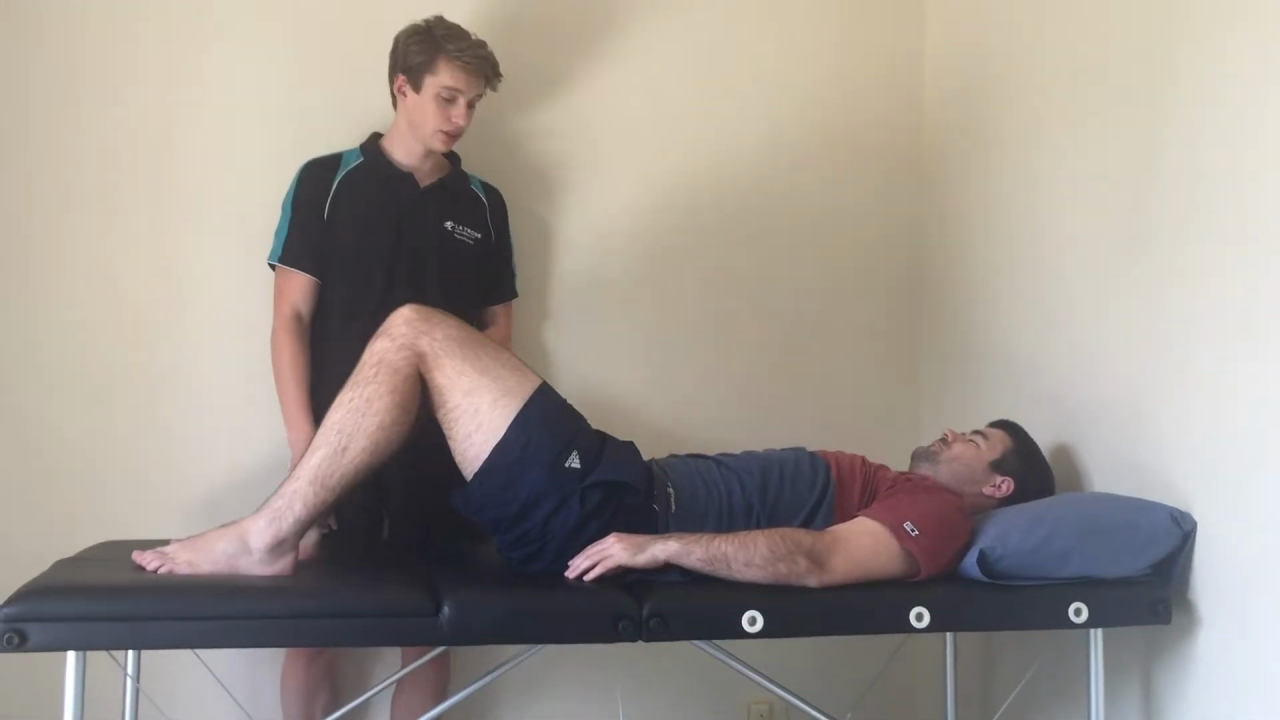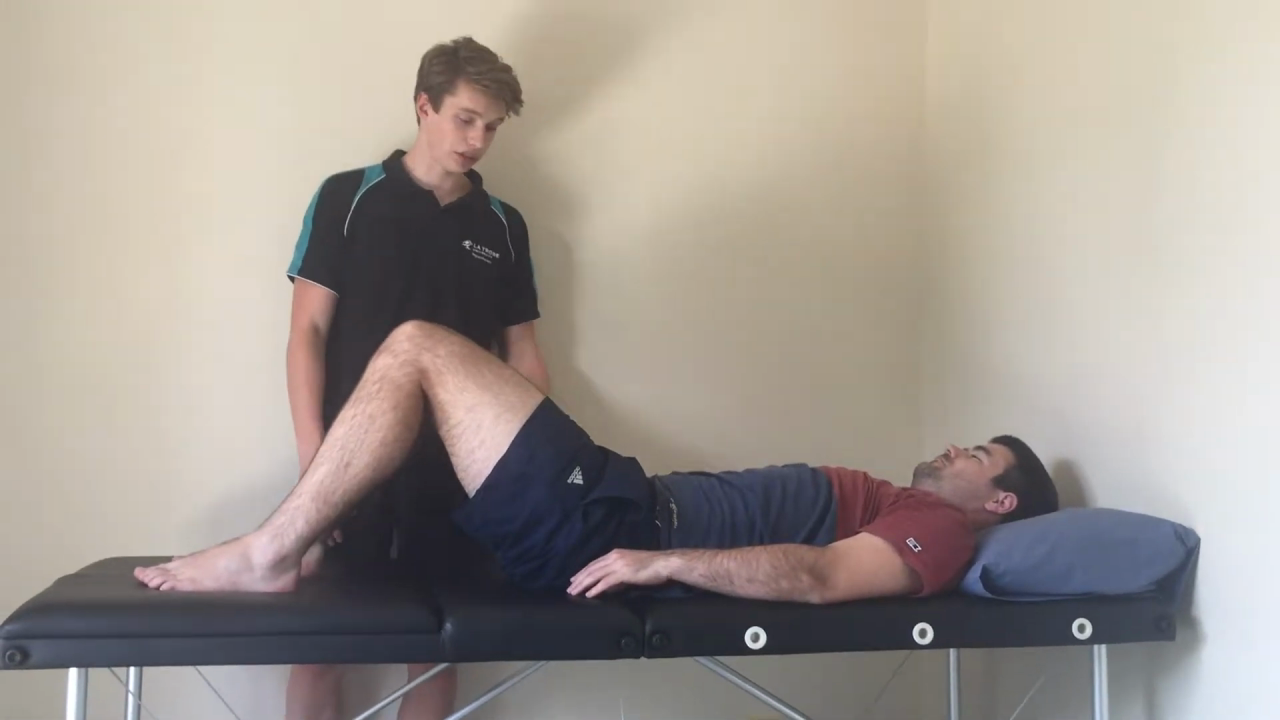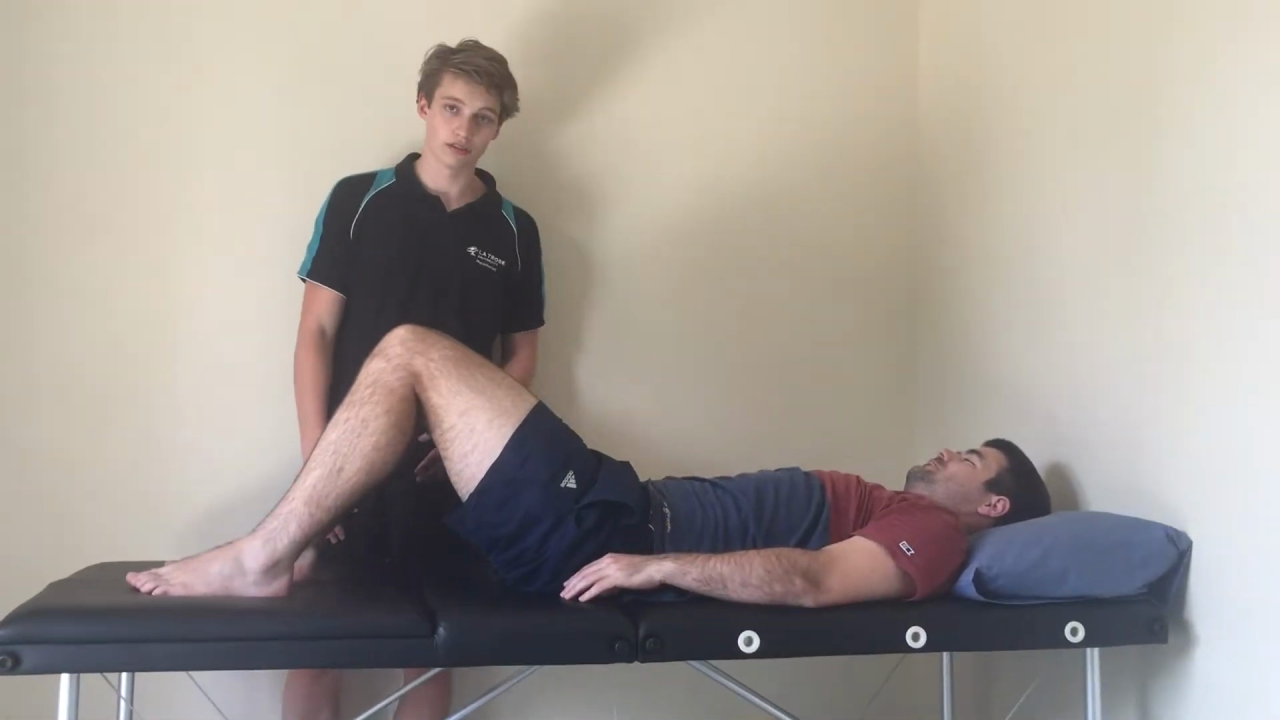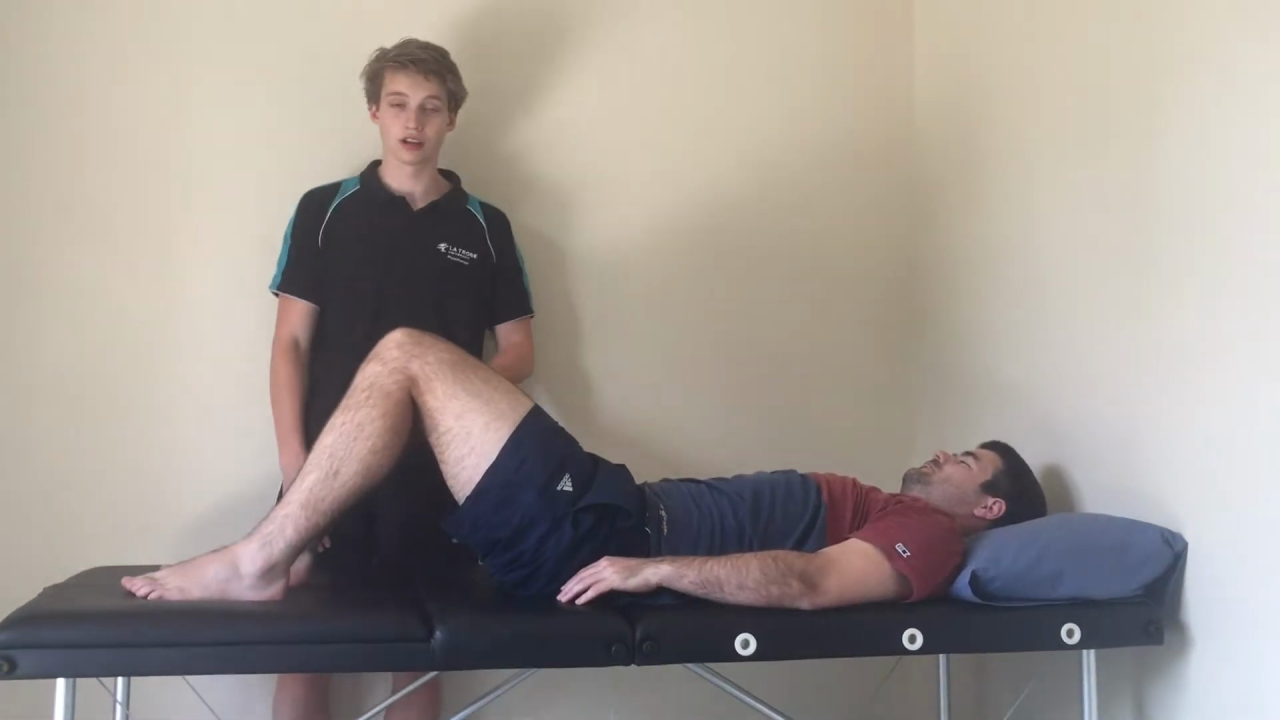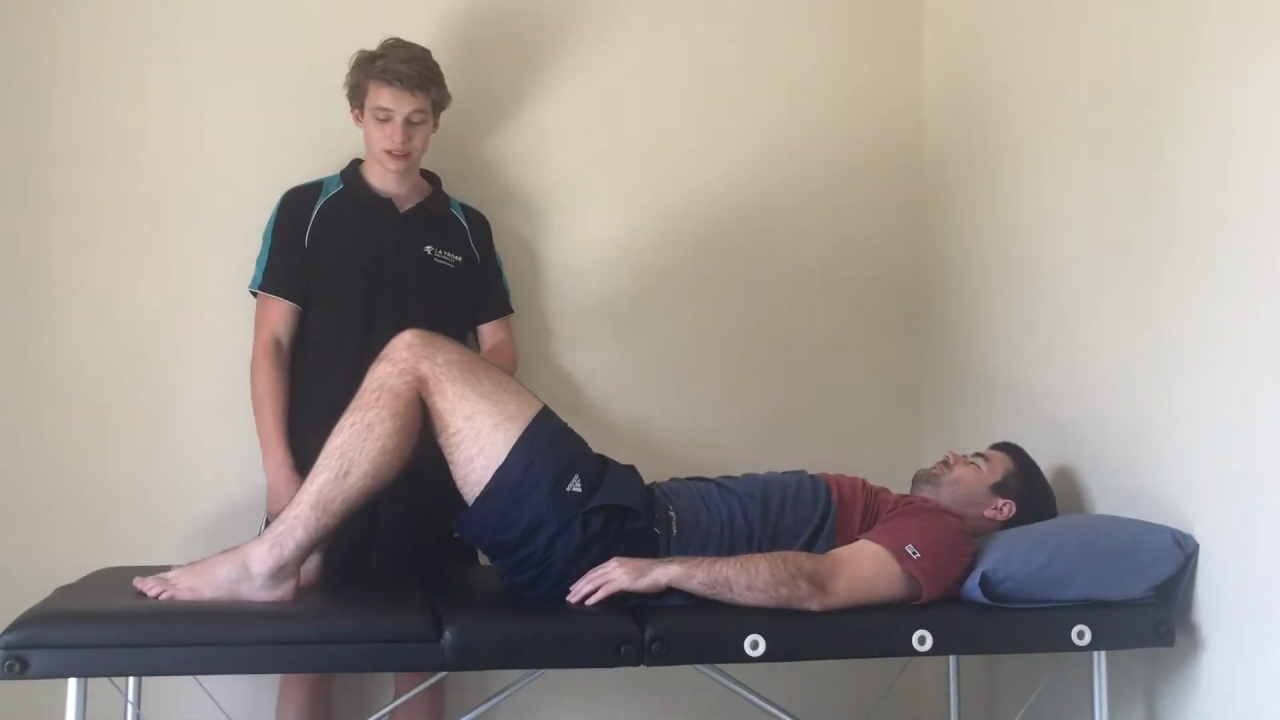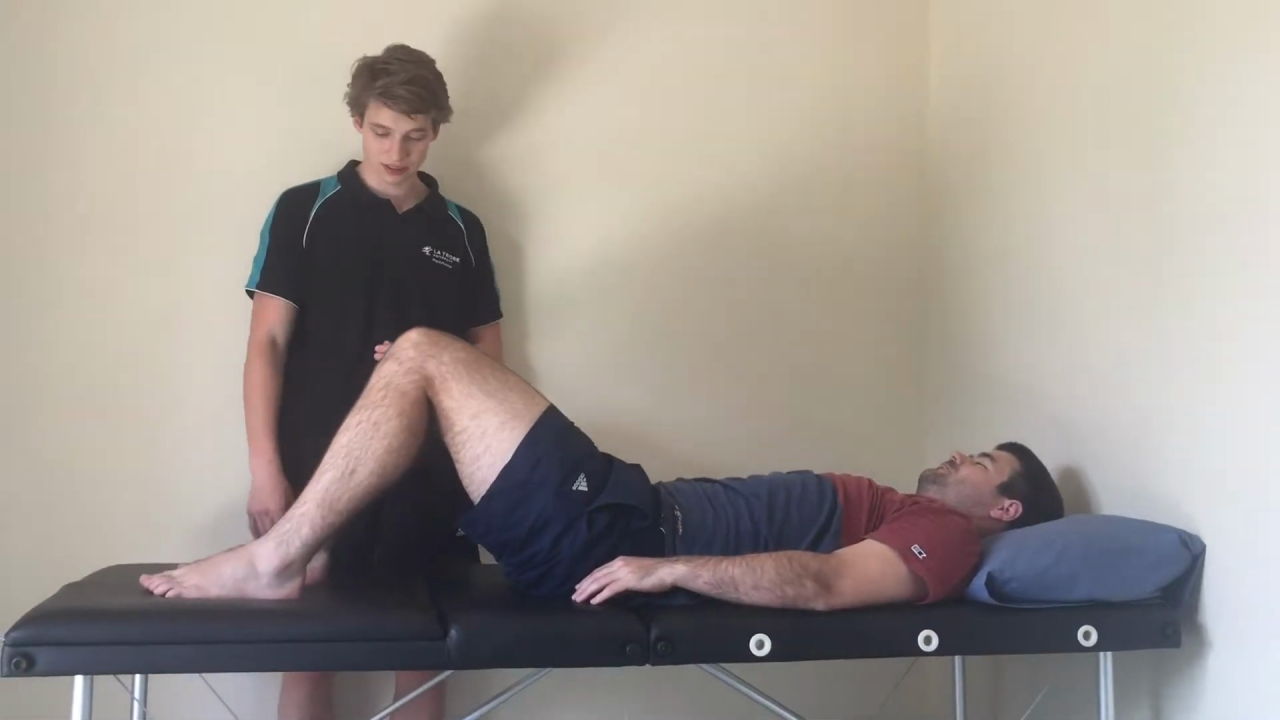
dt=0.5s
person 1, frame 1
left shoulder: (936, 516)
right shoulder: (890, 493)
left elbow: (813, 561)
left wrist: (661, 544)
left hip: (609, 512)
right hip: (631, 495)
left knee: (416, 330)
right knee: (420, 343)
left ankle: (268, 534)
right ankle: (288, 527)
person 1, frame 2
left shoulder: (937, 532)
right shoulder: (892, 508)
left elbow: (816, 578)
left wrist: (659, 561)
left hip: (613, 530)
right hip: (633, 510)
left knee: (417, 347)
right knee: (426, 354)
left ankle: (269, 553)
right ankle: (282, 547)
person 1, frame 3
left shoulder: (932, 535)
right shoulder: (887, 511)
left elbow: (810, 581)
left wrist: (657, 565)
left hip: (605, 534)
right hip: (630, 514)
left knee: (411, 350)
right knee: (418, 363)
left ankle: (262, 557)
right ankle: (281, 549)
person 1, frame 4
left shoulder: (927, 537)
right shoulder: (880, 513)
left elbow: (807, 584)
left wrist: (653, 568)
left hip: (602, 537)
right hip: (624, 517)
left knee: (407, 355)
right knee: (417, 363)
left ankle: (257, 562)
right ankle: (276, 553)
person 1, frame 5
left shoulder: (936, 538)
right shoulder: (893, 516)
left elbow: (815, 585)
left wrist: (660, 569)
left hip: (611, 537)
right hip: (633, 517)
left knee: (418, 355)
right knee: (427, 367)
left ankle: (269, 562)
right ankle: (293, 554)
person 1, frame 6
left shoulder: (943, 539)
right shoulder: (901, 516)
left elbow: (820, 585)
left wrist: (664, 569)
left hip: (617, 536)
right hip: (638, 516)
left knee: (424, 354)
right knee: (429, 362)
left ankle: (276, 559)
right ankle: (296, 552)
person 2, frame 1
left shoulder: (483, 203)
right shoulder: (327, 181)
left elbow: (498, 325)
right elbow: (291, 319)
right wrist: (304, 443)
left hip: (444, 449)
person 2, frame 2
left shoulder: (502, 225)
right shoulder: (347, 198)
left elbow: (521, 348)
right elbow: (308, 333)
right wrist: (313, 458)
left hip: (456, 465)
person 2, frame 3
left shoulder: (514, 231)
right shoulder: (357, 200)
left elbow: (520, 356)
right elbow: (316, 333)
right wrist: (316, 456)
left hip: (450, 466)
person 2, frame 4
left shoulder: (484, 225)
right shoulder: (324, 210)
left elbow: (519, 351)
right elbow: (291, 344)
right wrist: (293, 461)
left hip: (437, 468)
person 2, frame 5
left shoulder: (465, 226)
right shoulder: (305, 210)
left elbow: (501, 349)
right elbow: (271, 345)
right wrist: (280, 469)
left hip: (431, 470)
right hip: (325, 467)
person 2, frame 6
left shoulder: (461, 229)
right shoulder: (303, 211)
left elbow: (489, 351)
right elbow: (268, 342)
right wrist: (266, 466)
left hip: (430, 468)
right hip: (323, 464)
